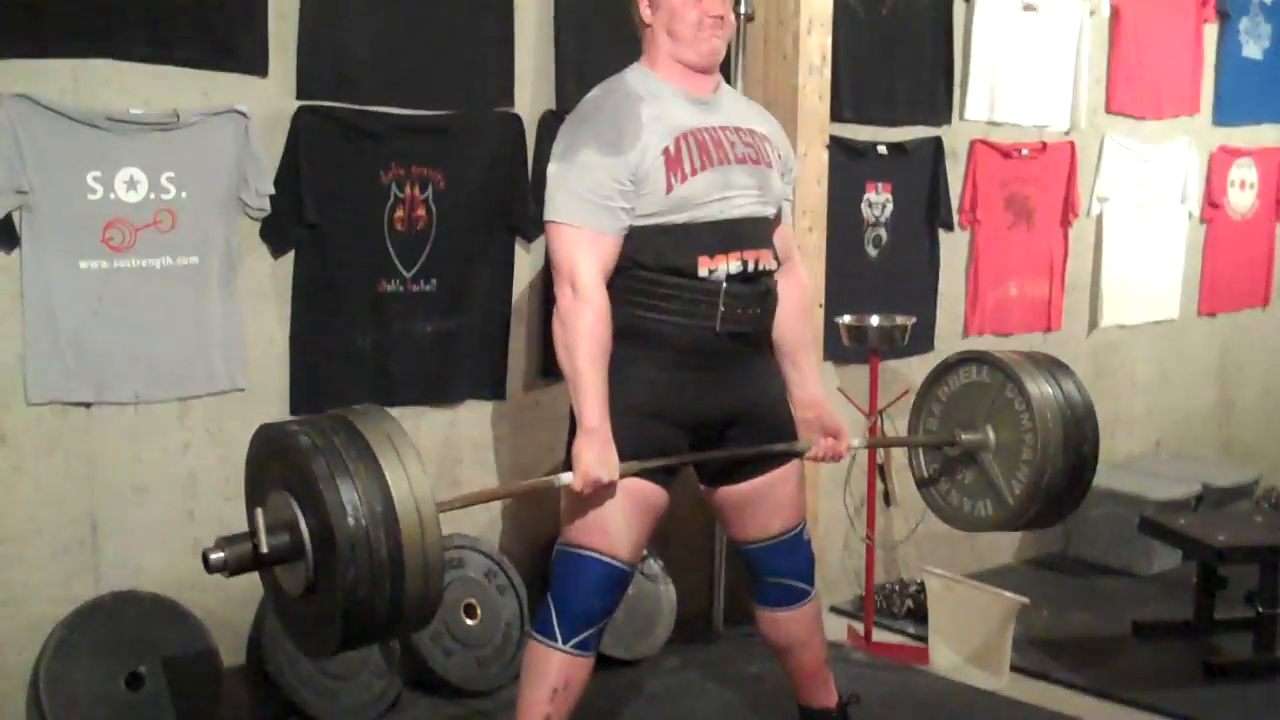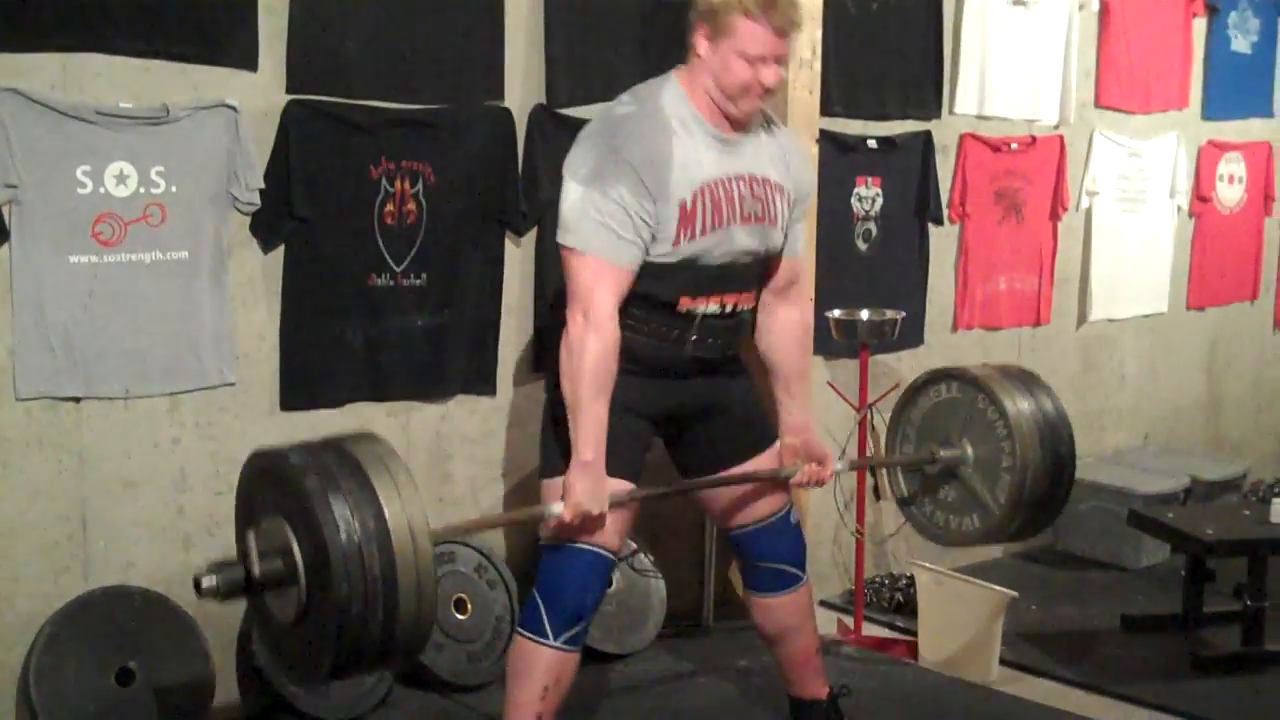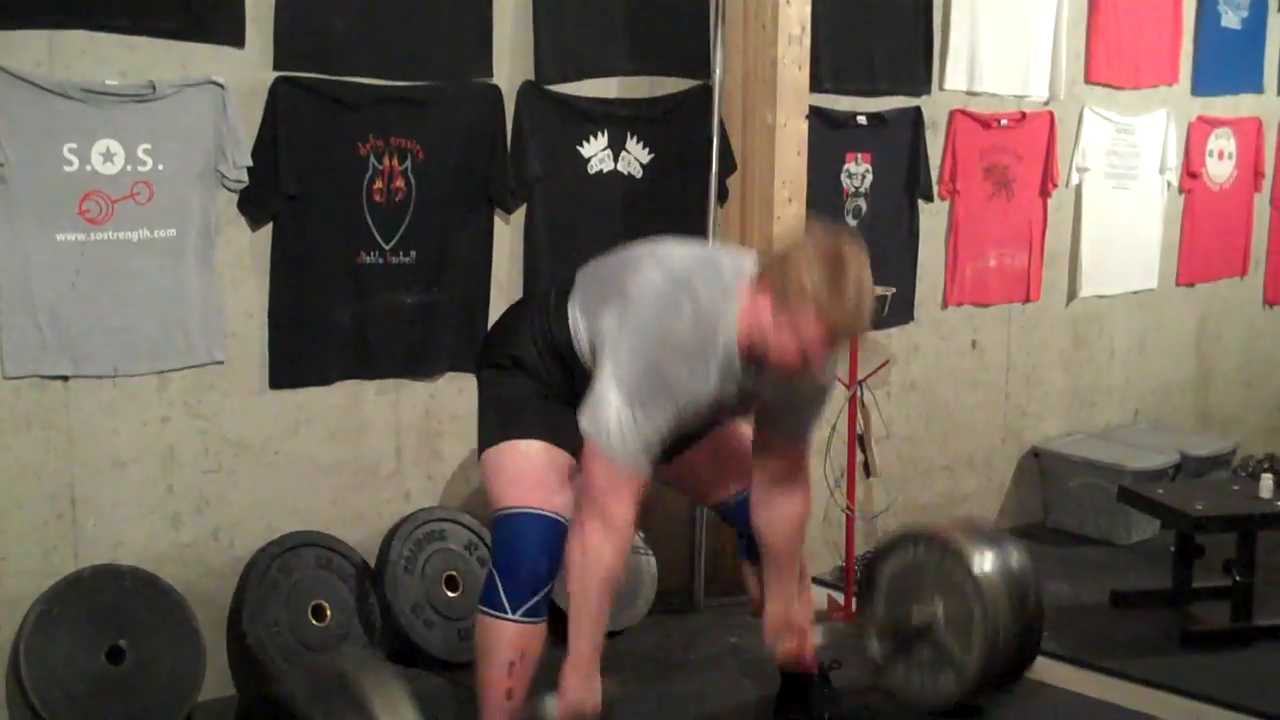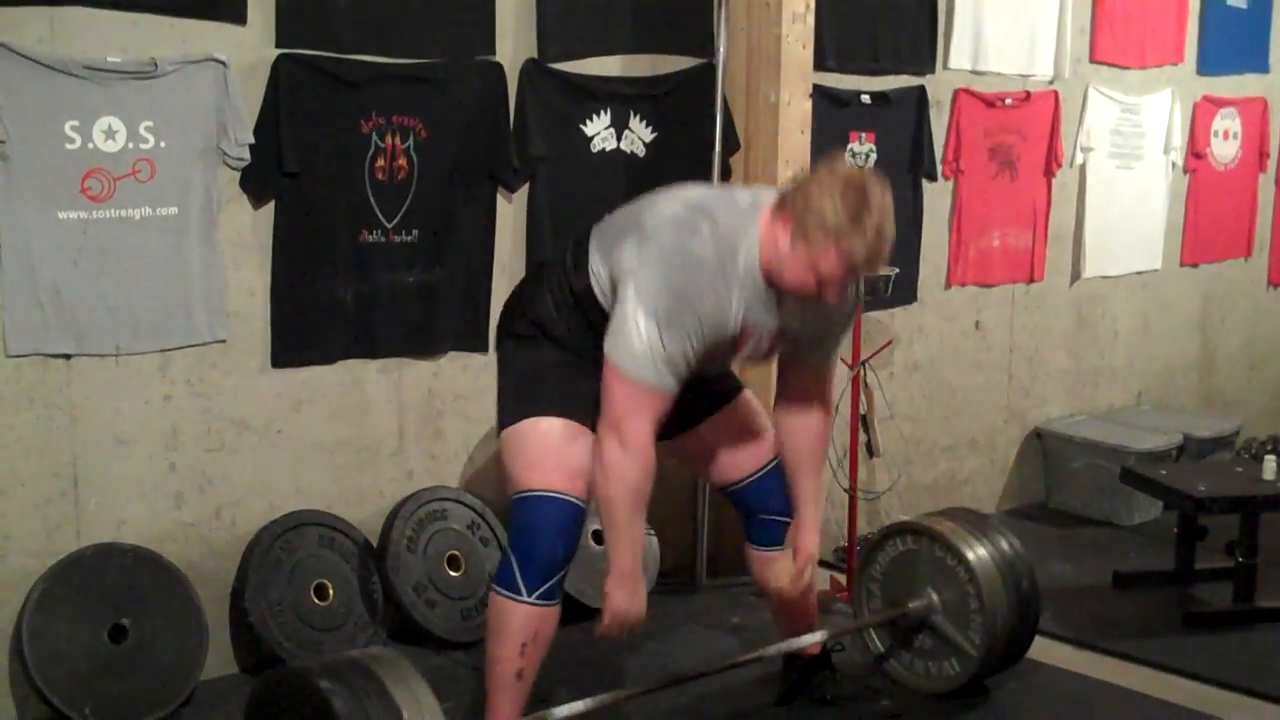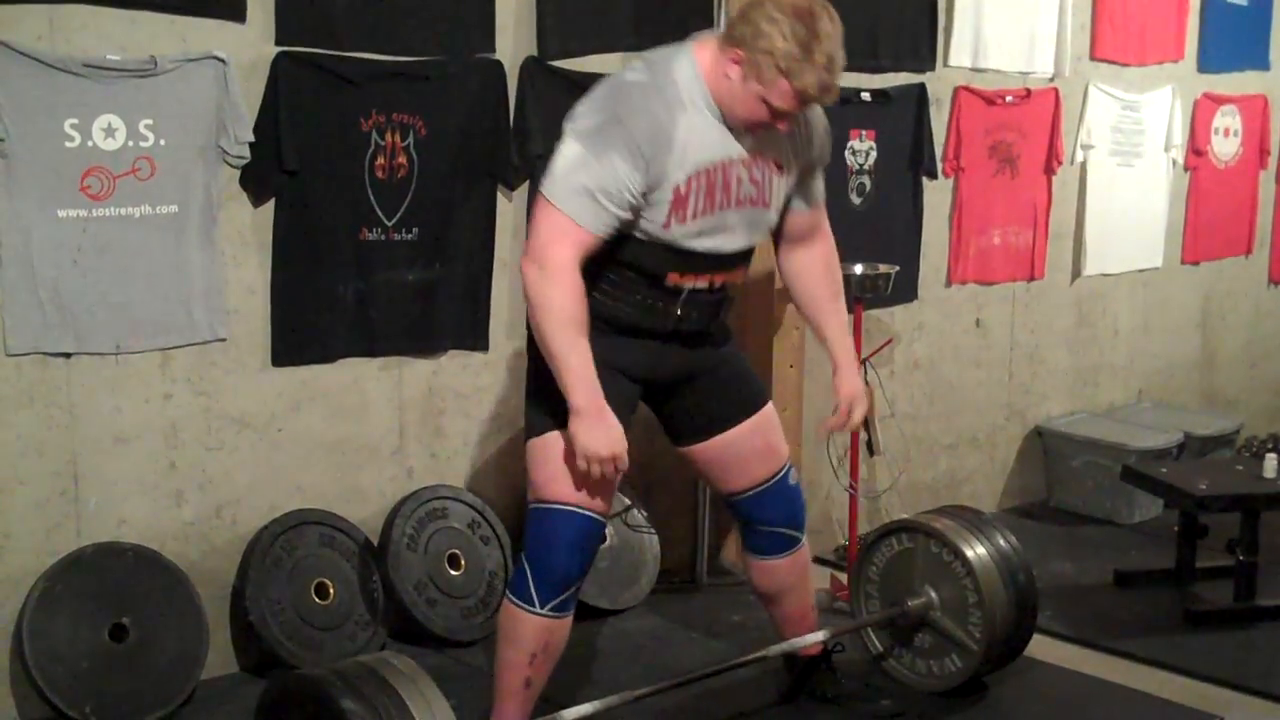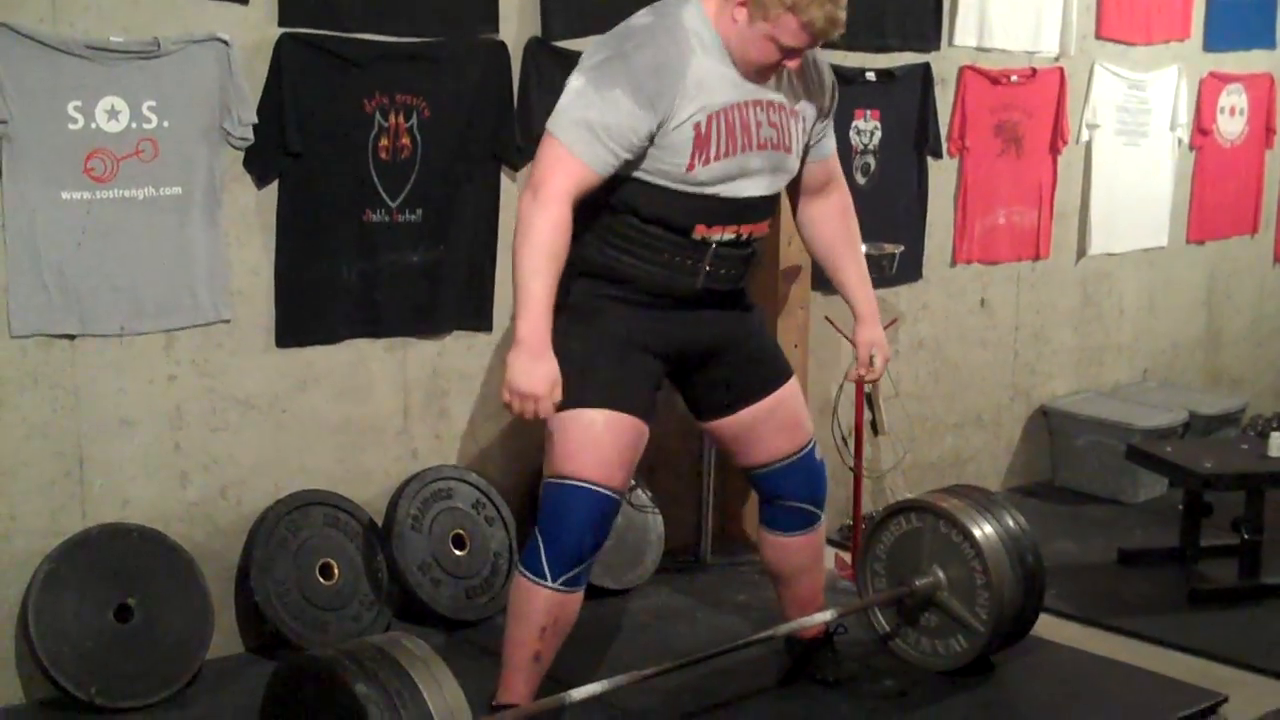
dt=0.4s
person 1, frame 1
left shoulder: (759, 126)
right shoulder: (611, 120)
left elbow: (787, 269)
right elbow: (580, 288)
left wrist: (808, 395)
right wrist: (593, 429)
left hip: (747, 373)
right hip: (643, 377)
left knee: (786, 566)
right knee: (589, 585)
person 1, frame 2
left shoulder: (784, 155)
right shoulder: (628, 141)
left elbow: (786, 298)
right elbow: (591, 315)
left wrist: (796, 423)
right wrist: (587, 463)
left hip: (715, 372)
right hip: (615, 374)
left knee: (777, 548)
right knee: (575, 577)
person 1, frame 3
left shoulder: (801, 355)
right shoulder: (664, 339)
left elbow: (781, 480)
right elbow: (607, 517)
left wrist: (784, 601)
right wrist: (581, 668)
right hip: (542, 369)
left knee: (765, 527)
right knee: (532, 543)
person 1, frame 4
left shoulder: (827, 281)
right shoulder: (687, 263)
left elbow: (805, 401)
right elbow: (625, 436)
left wrist: (808, 526)
right wrist: (625, 576)
right hip: (559, 338)
left knee: (775, 490)
right knee: (546, 524)
left ankle: (809, 667)
person 1, frame 5
left shoulder: (801, 127)
right shoulder: (634, 110)
left elbow: (806, 241)
right elbow: (548, 261)
left wrist: (844, 358)
right wrist: (587, 409)
left hip: (697, 333)
right hip: (593, 330)
left knee: (775, 503)
right knee: (563, 536)
person 1, frame 6
left shoulder: (807, 77)
right shoulder: (644, 58)
left elbow: (821, 194)
right elbow: (549, 196)
left wrist: (865, 310)
right wrist: (531, 342)
left hip: (722, 306)
right hip: (616, 304)
left knee: (797, 477)
right knee: (577, 513)
left ankle: (814, 653)
right ankle: (510, 708)
